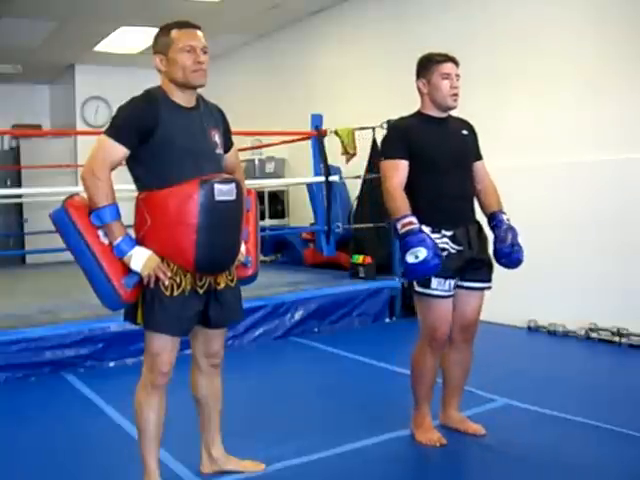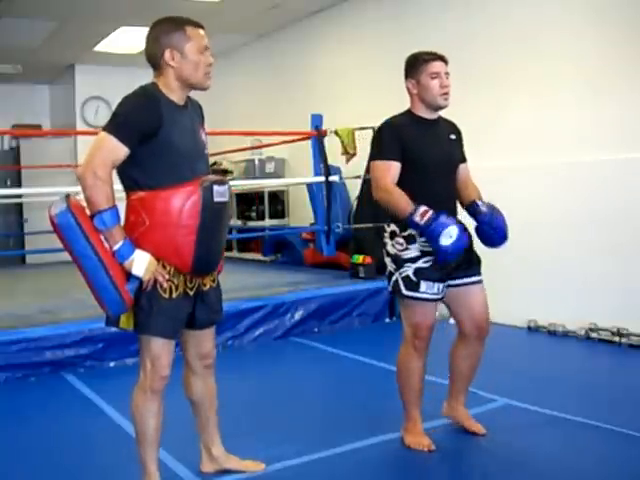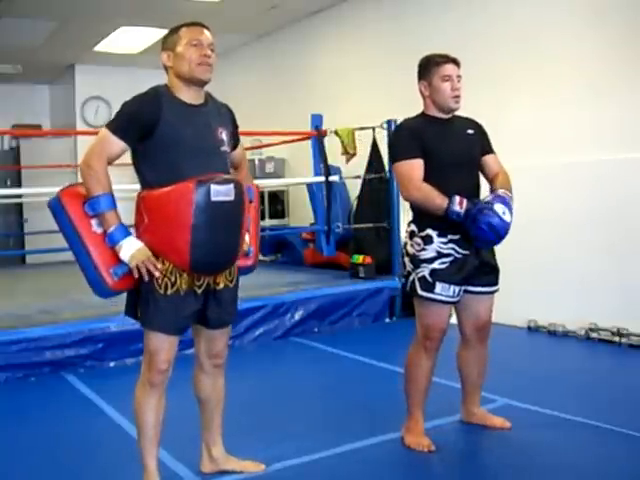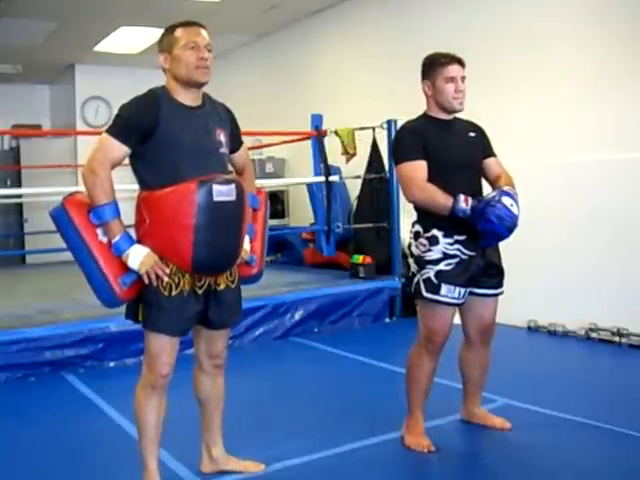
dt=1s
person 1, frame 1
left shoulder: (214, 115)
right shoulder: (144, 110)
left elbow: (235, 175)
right elbow: (94, 172)
right wrist: (126, 247)
right hip: (168, 261)
left knee: (210, 357)
right knee: (159, 368)
person 1, frame 2
left shoulder: (193, 110)
right shoulder: (142, 106)
right elbow: (92, 173)
right wrist: (125, 250)
right hip: (159, 263)
left knee: (203, 360)
right knee: (156, 372)
person 1, frame 3
left shoulder: (222, 113)
right shoulder: (149, 106)
left elbow: (240, 167)
right elbow: (93, 164)
right wrist: (121, 239)
right hip: (167, 259)
left knee: (214, 357)
right knee: (158, 366)
person 1, frame 4
left shoulder: (221, 114)
right shoulder: (147, 108)
left elbow: (245, 171)
right elbow: (95, 170)
right wrist: (126, 245)
right hip: (168, 261)
left knee: (213, 359)
right knee: (158, 370)
person 2, frame 1
left shoulder: (465, 129)
right shoulder: (403, 131)
left elbow: (481, 181)
right elbow: (393, 186)
left wrist: (500, 222)
right wrist: (410, 231)
left hip: (470, 239)
right hip: (431, 241)
left knee: (464, 333)
right knee: (436, 335)
left ankle: (451, 411)
right ankle: (421, 417)
person 2, frame 2
left shoulder: (451, 130)
right shoulder: (393, 130)
right elbow: (383, 188)
left wrist: (480, 207)
right wrist: (426, 219)
left hip: (454, 239)
right hip: (415, 244)
left knee: (477, 326)
right knee: (418, 335)
left ankle: (456, 405)
right ankle: (412, 423)
person 2, frame 3
left shoulder: (472, 128)
right shoulder: (410, 131)
left elbow: (497, 173)
right elbow: (412, 188)
left wrist: (501, 201)
right wrist: (462, 210)
left hip: (476, 242)
right hip: (435, 244)
left knee: (478, 330)
right knee: (430, 335)
left ankle: (472, 408)
right ankle: (414, 422)
person 2, frame 4
left shoulder: (474, 131)
right shoulder: (412, 133)
left elbow: (499, 175)
right elbow: (416, 190)
right wrist: (467, 208)
left hip: (481, 243)
right hip: (439, 245)
left knee: (481, 332)
right knee: (433, 337)
left ankle: (472, 407)
right ankle: (414, 421)
